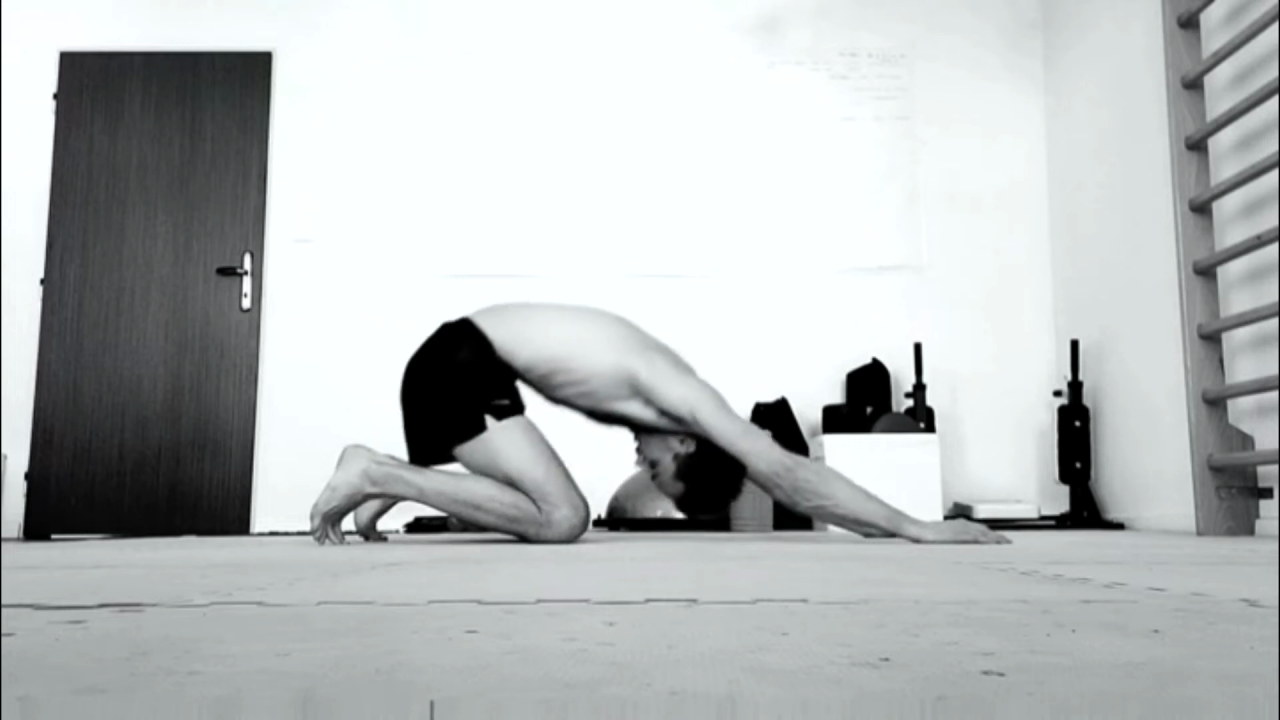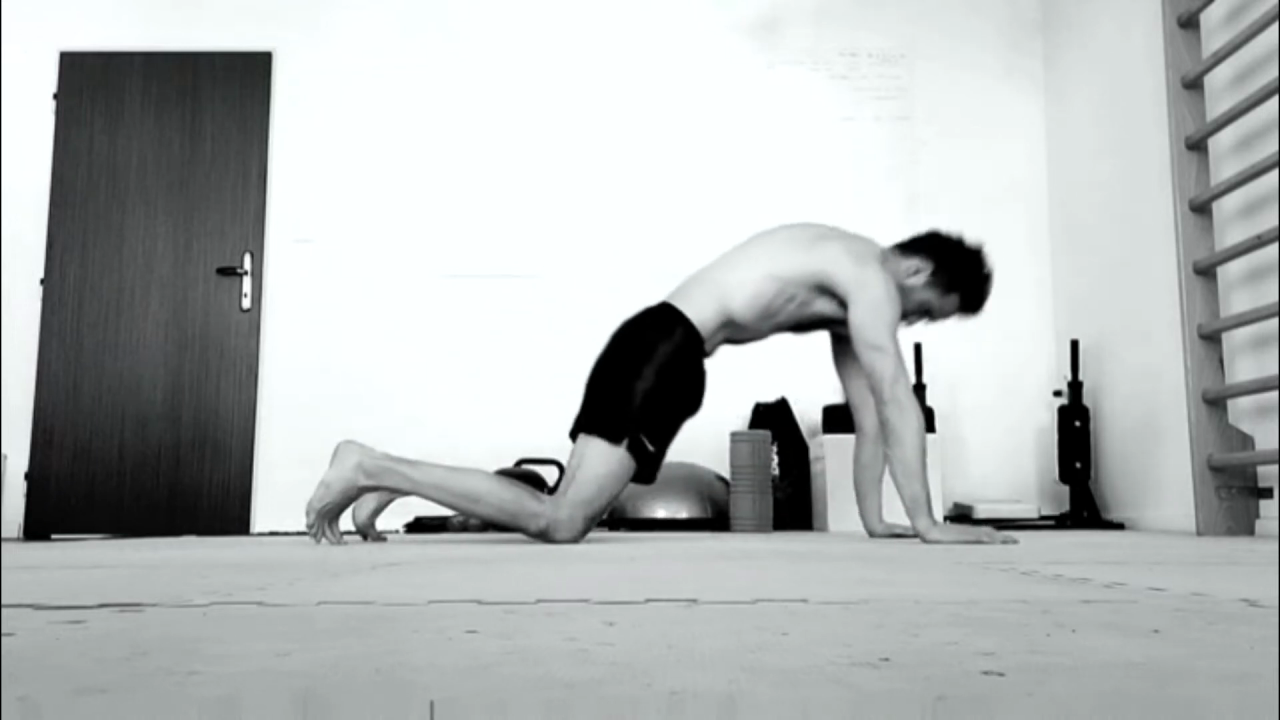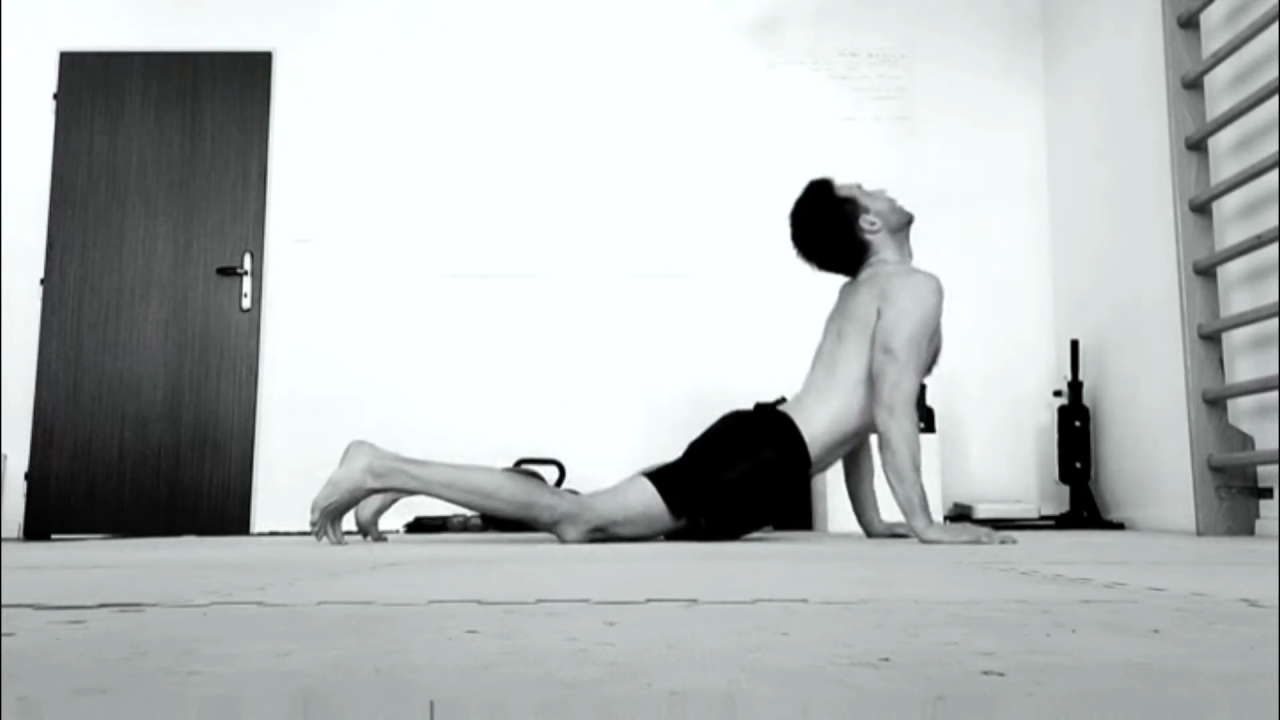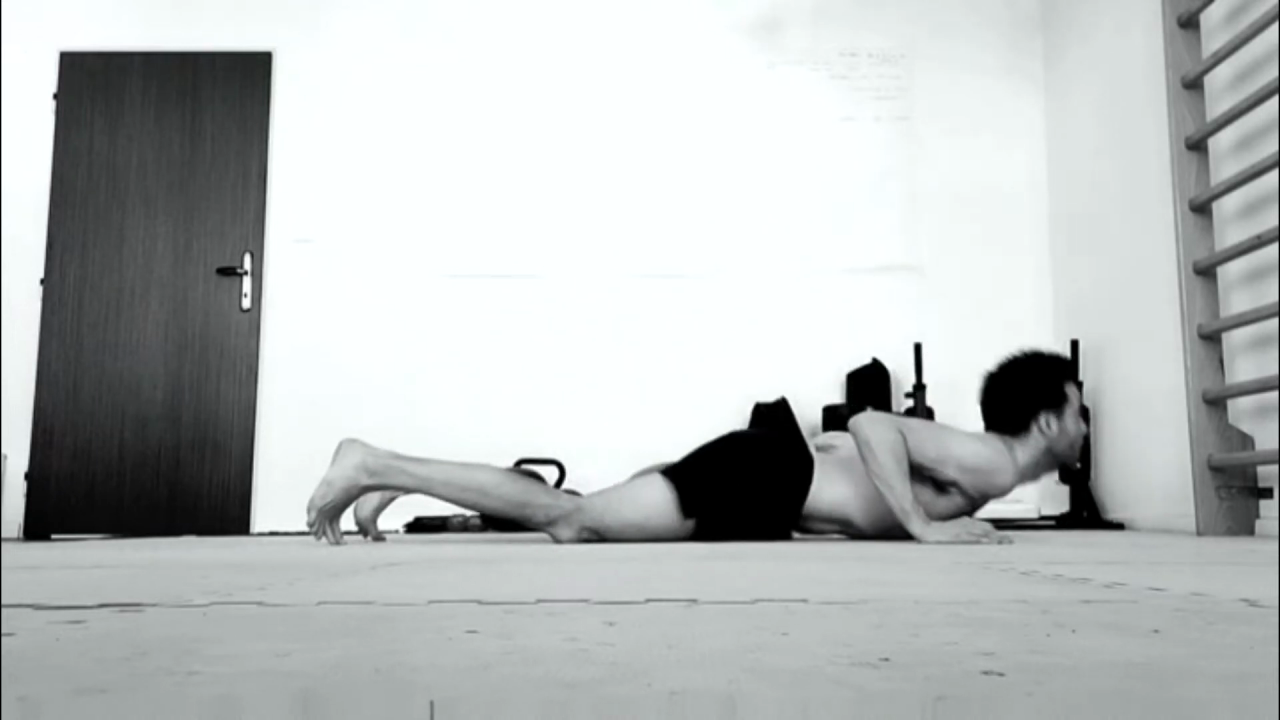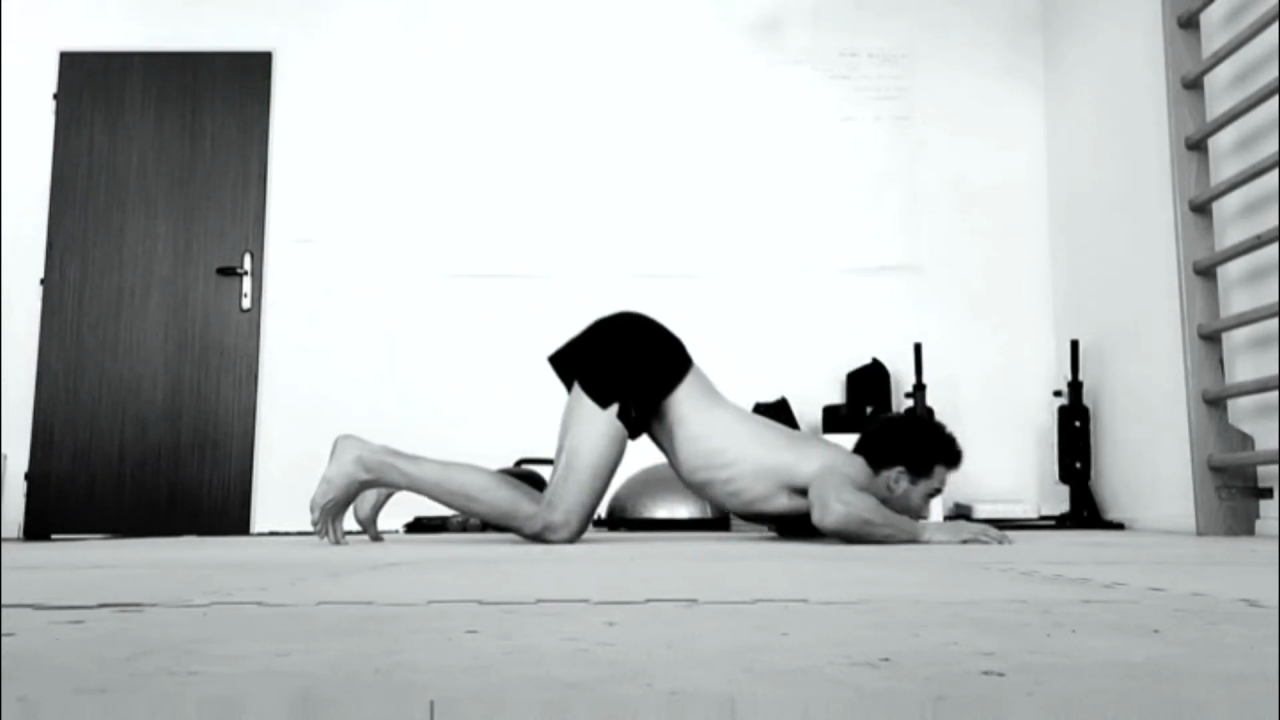
dt=1s
person 1, frame 1
left shoulder: (664, 397)
right shoulder: (680, 396)
left elbow: (782, 476)
right elbow: (789, 474)
left wrist: (889, 527)
right wrist: (913, 528)
left hip: (466, 362)
right hip: (459, 365)
left knee: (547, 509)
right knee: (561, 521)
left ankle: (384, 481)
right ankle: (377, 476)
person 1, frame 2
left shoulder: (844, 291)
right shoulder: (869, 275)
left elbow: (866, 413)
right elbow: (897, 405)
left wrist: (874, 522)
right wrist: (925, 523)
left hip: (659, 349)
right hip: (661, 351)
left knee: (563, 511)
right knee: (560, 521)
left ankle: (384, 477)
right ankle: (371, 469)
person 1, frame 3
left shoulder: (862, 291)
right shoulder: (914, 288)
left elbow: (855, 409)
right elbow: (893, 409)
left wrist: (870, 519)
right wrist: (920, 521)
left hip: (756, 438)
right hip: (767, 453)
left knee: (574, 510)
right knee: (576, 518)
left ankle: (391, 477)
right ankle: (383, 470)
person 1, frame 4
left shoulder: (971, 450)
right shoulder: (993, 465)
right elbow: (871, 424)
left wrist: (923, 510)
right wrist: (923, 525)
left hip: (769, 462)
right hip: (760, 474)
left knee: (571, 513)
right knee: (572, 516)
left ankle: (388, 481)
right ankle: (374, 467)
person 1, frame 5
left shoulder: (838, 468)
right shoulder: (842, 474)
right elbow: (834, 515)
right wrist: (927, 534)
left hip: (637, 356)
right hip: (631, 353)
left knee: (548, 515)
right knee: (553, 526)
left ankle: (379, 467)
right ankle: (372, 463)
